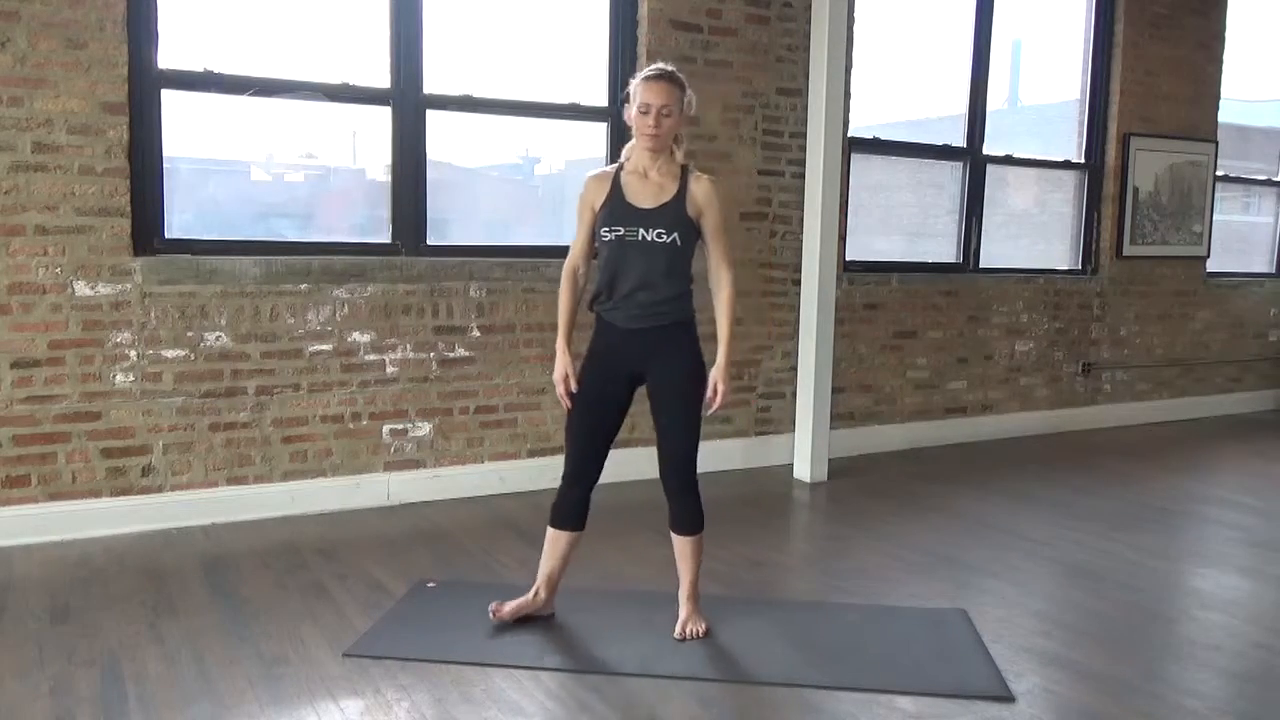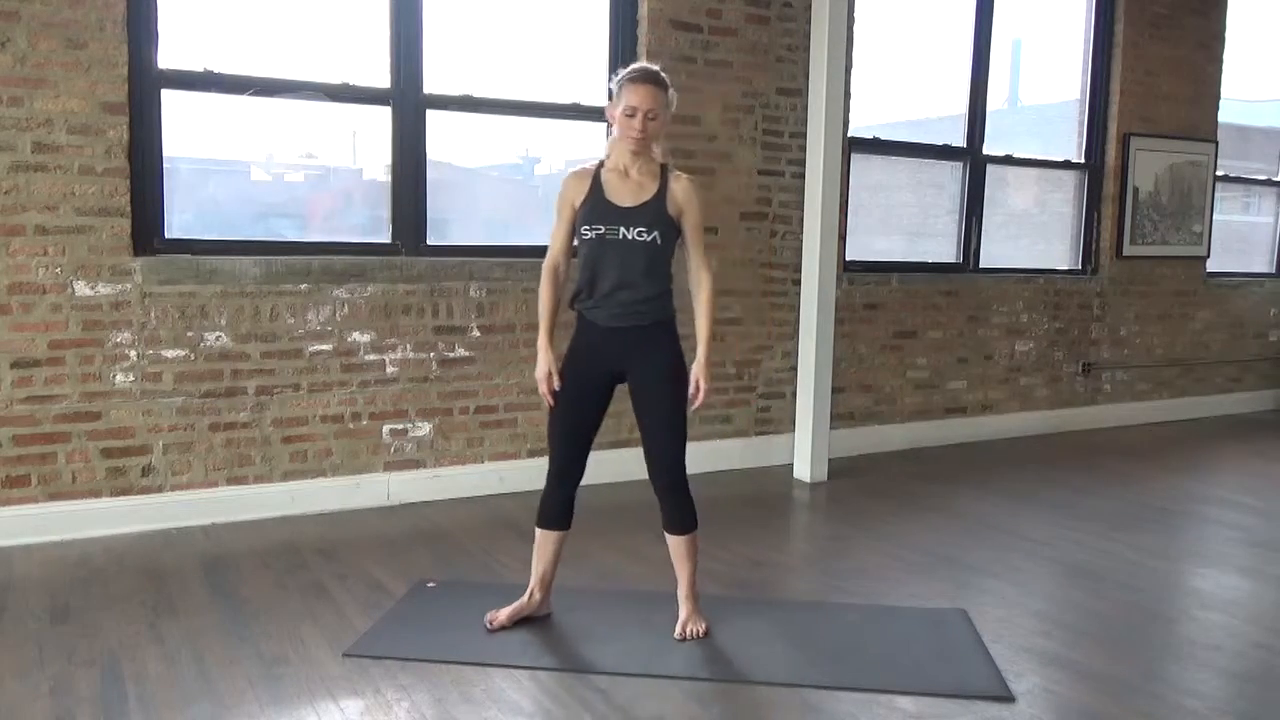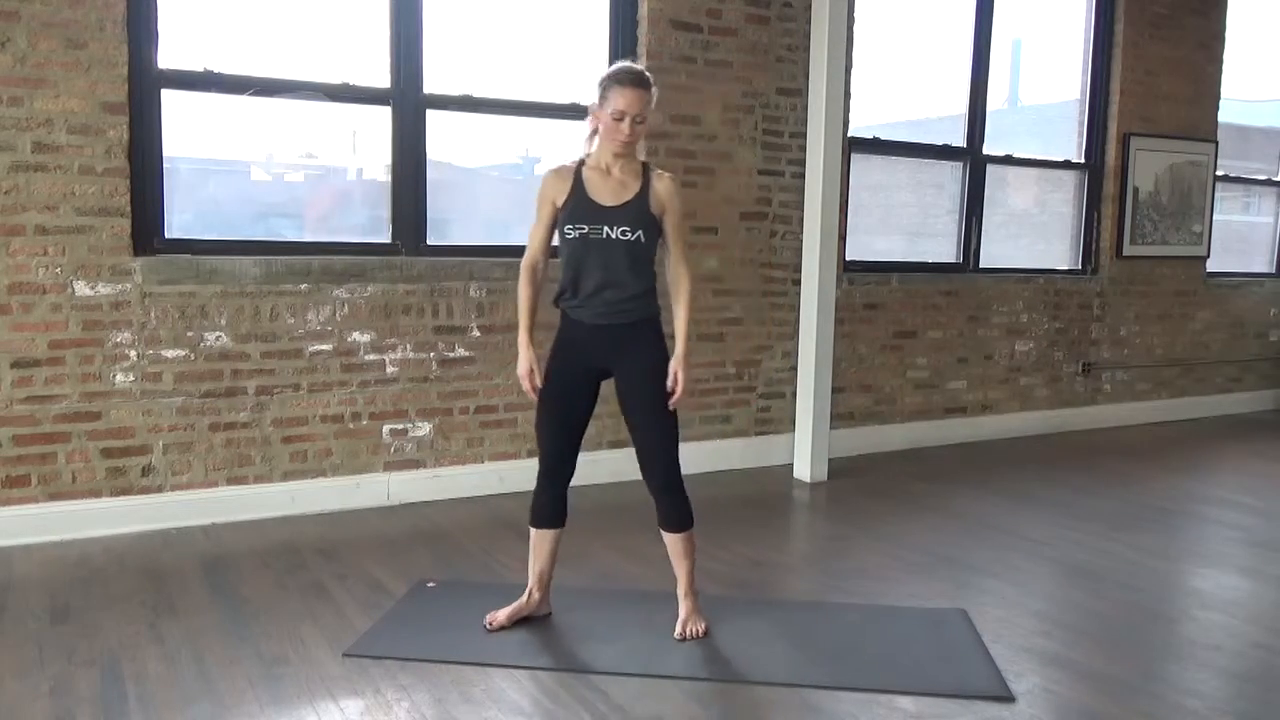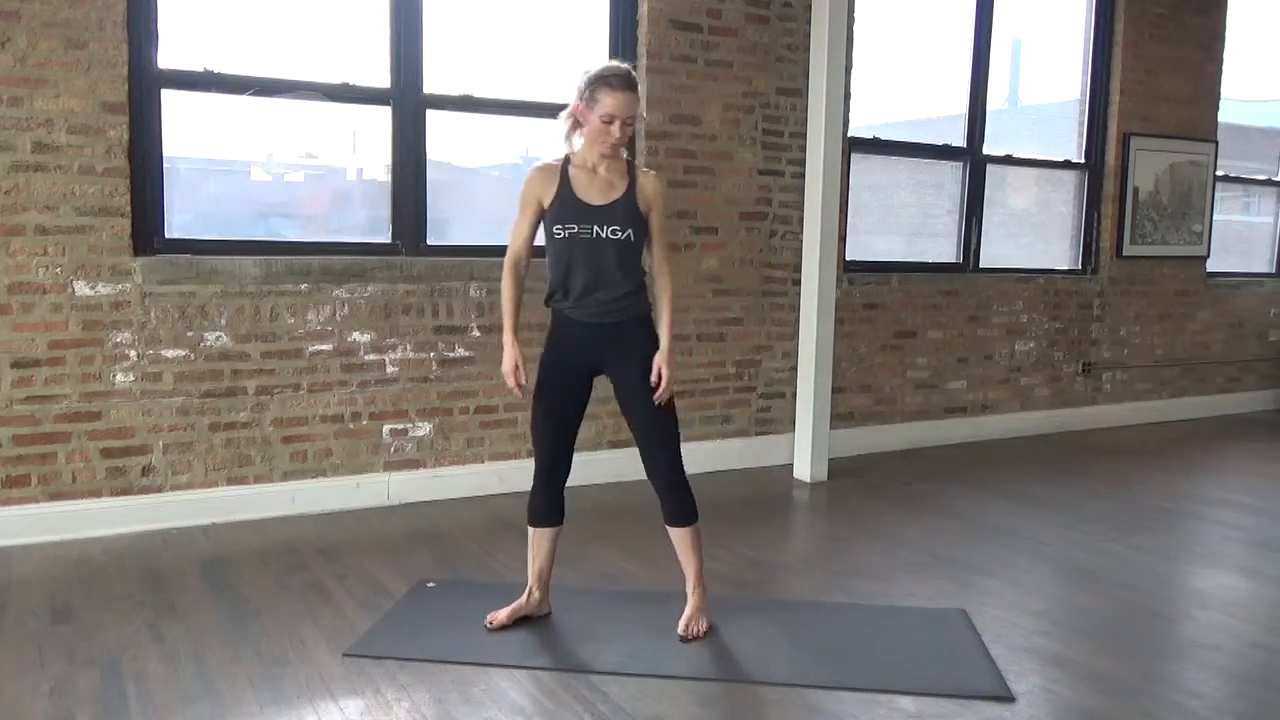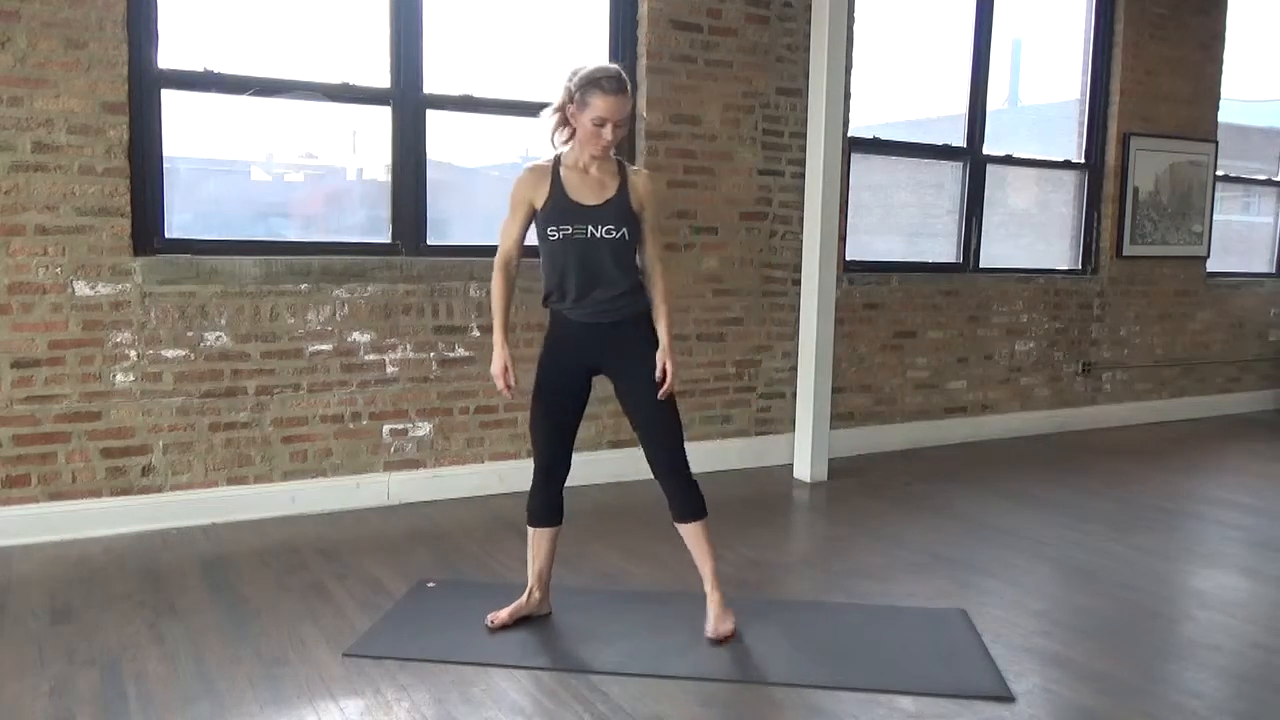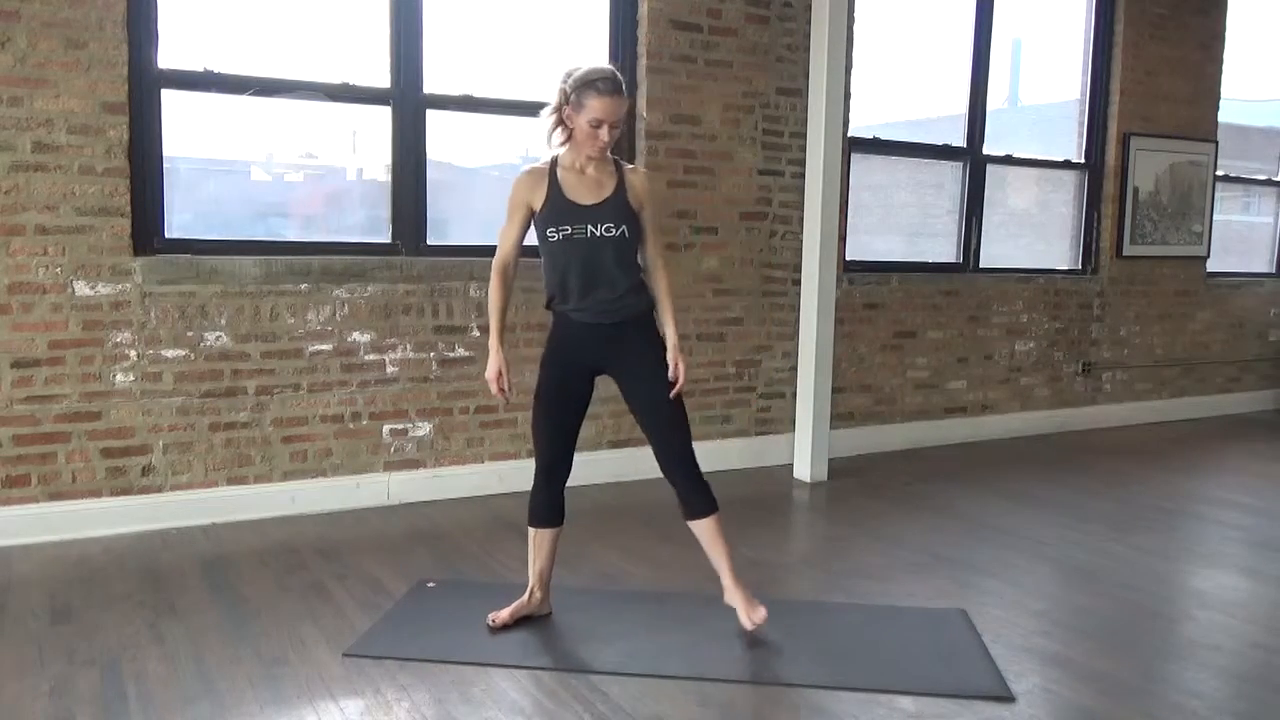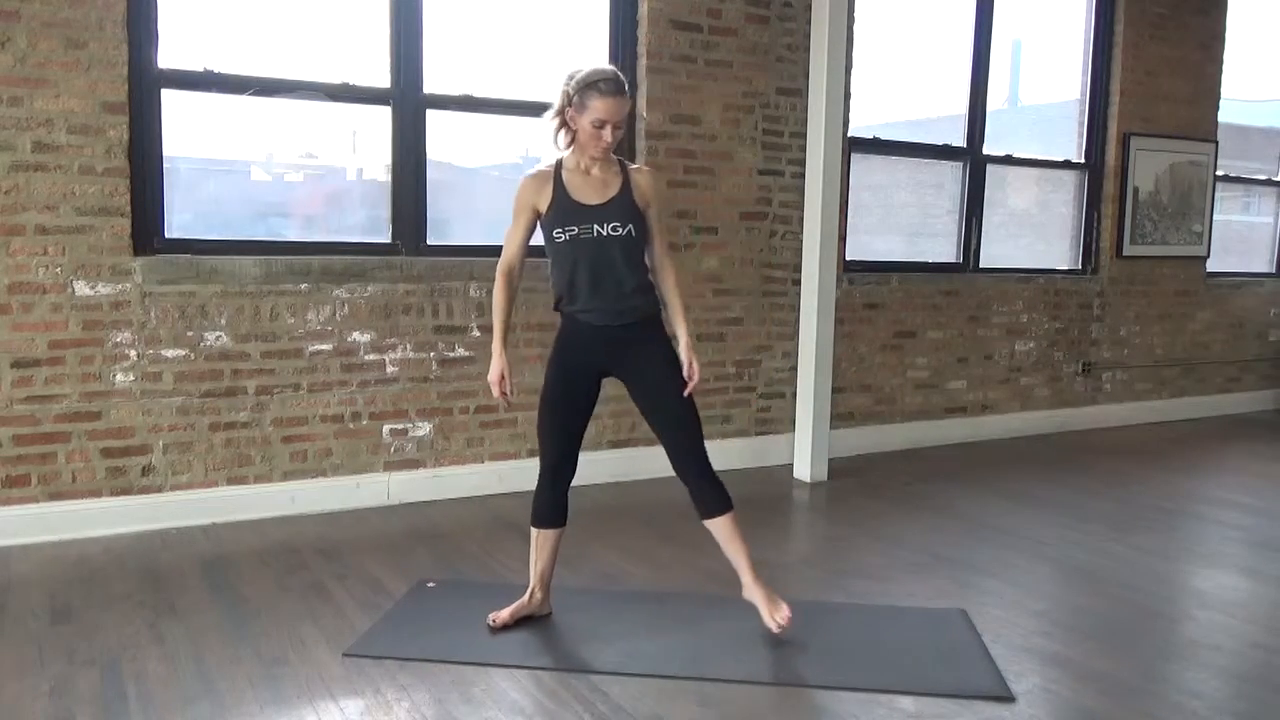
dt=0.1s
person 1, frame 1
left shoulder: (699, 190)
right shoulder: (599, 185)
left elbow: (721, 275)
right elbow: (575, 269)
left wrist: (723, 357)
right wrist: (563, 348)
left hip: (673, 346)
right hip: (610, 342)
left knee: (678, 477)
right knee: (578, 472)
left ankle: (688, 600)
right ankle: (542, 592)
person 1, frame 2
left shoulder: (678, 190)
right shoulder: (580, 183)
left elbow: (699, 274)
right elbow: (555, 267)
left wrist: (701, 355)
right wrist: (543, 345)
left hip: (655, 344)
right hip: (592, 341)
left knee: (668, 474)
right knee: (563, 470)
left ankle: (687, 599)
right ankle: (538, 593)
person 1, frame 3
left shoulder: (660, 187)
right shoulder: (560, 181)
left elbow: (677, 270)
right elbow: (532, 264)
left wrist: (680, 350)
right wrist: (525, 343)
left hip: (638, 341)
right hip: (576, 339)
left knee: (661, 471)
right knee: (553, 469)
left ankle: (686, 597)
right ankle: (536, 593)
person 1, frame 4
left shoulder: (646, 185)
right shoulder: (544, 180)
left elbow: (660, 267)
right elbow: (514, 262)
left wrist: (665, 345)
right wrist: (510, 341)
left hip: (631, 337)
right hip: (569, 338)
left knee: (666, 467)
right knee: (550, 467)
left ankle: (694, 596)
right ankle: (535, 593)
person 1, frame 5
left shoulder: (637, 183)
right shoulder: (536, 181)
left elbow: (651, 264)
right elbow: (504, 262)
left wrist: (665, 340)
right wrist: (499, 342)
left hip: (629, 336)
right hip: (566, 337)
left knee: (670, 463)
right knee: (548, 466)
left ankle: (713, 593)
right ankle: (536, 593)
person 1, frame 6
left shoulder: (635, 182)
right shoulder: (534, 183)
left elbow: (653, 262)
right elbow: (503, 266)
left wrist: (672, 339)
right wrist: (495, 346)
left hip: (634, 336)
right hip: (570, 339)
left knee: (680, 462)
right knee: (550, 468)
left ankle: (732, 586)
right ankle: (535, 594)
person 1, frame 7
left shoulder: (640, 182)
right shoulder: (540, 186)
left elbow: (660, 262)
right elbow: (508, 268)
left wrist: (684, 338)
right wrist: (499, 348)
left hip: (643, 337)
right hip: (577, 341)
left knee: (692, 461)
right knee: (554, 469)
left ankle: (752, 583)
right ankle: (536, 594)
